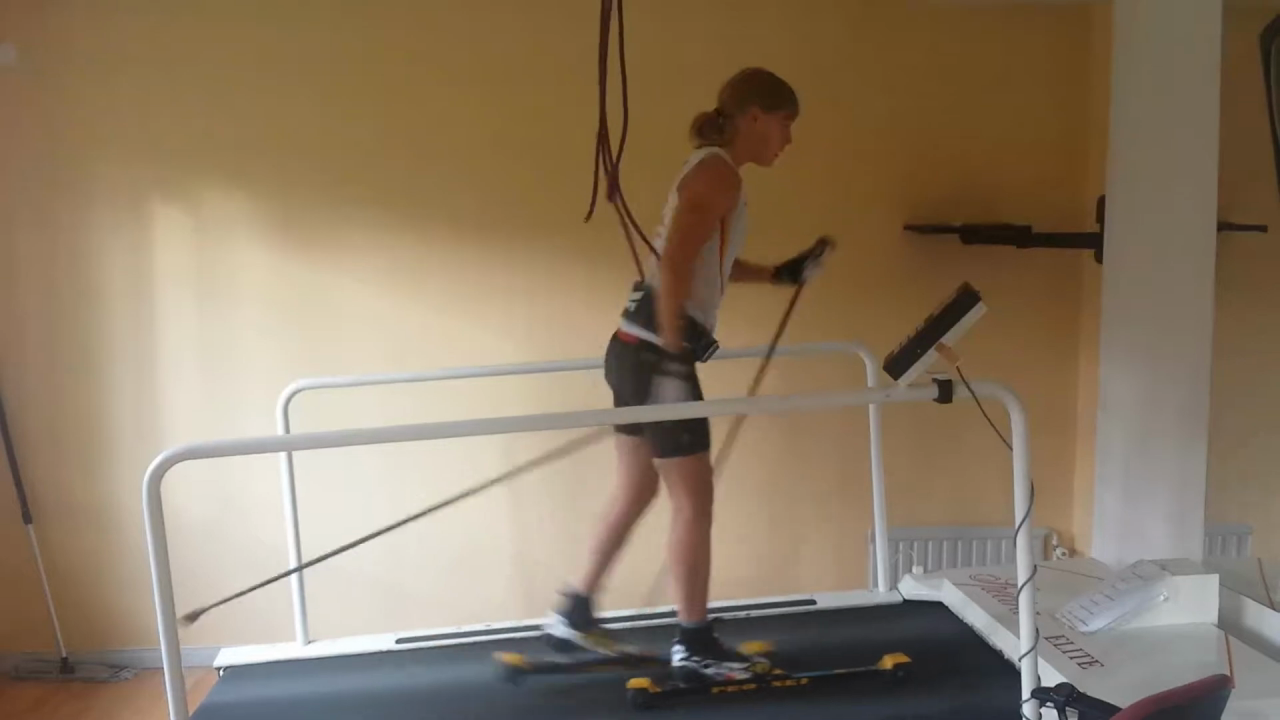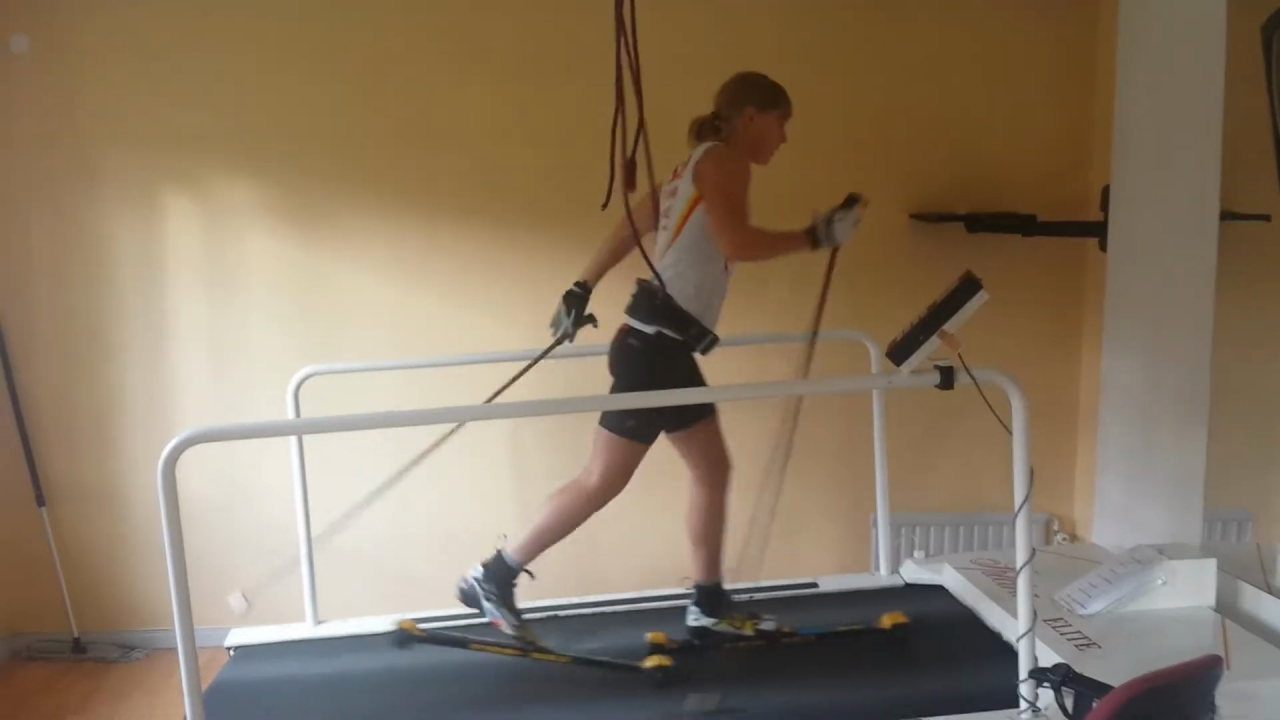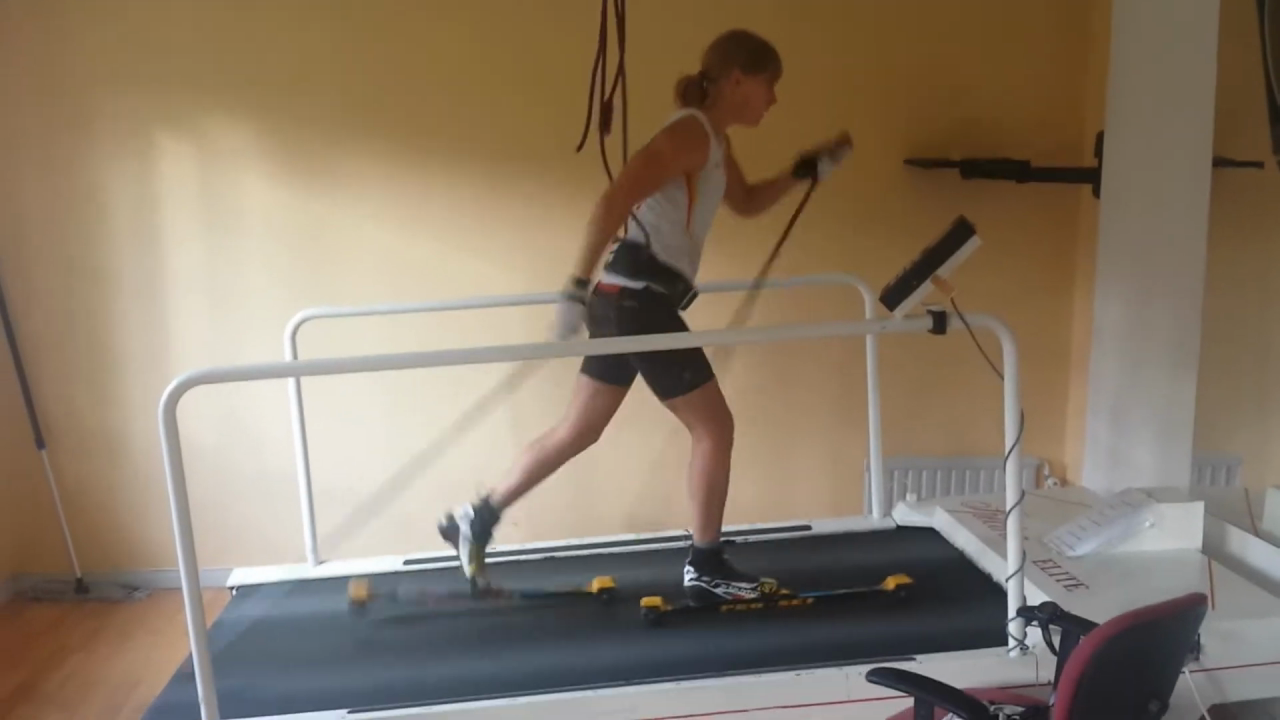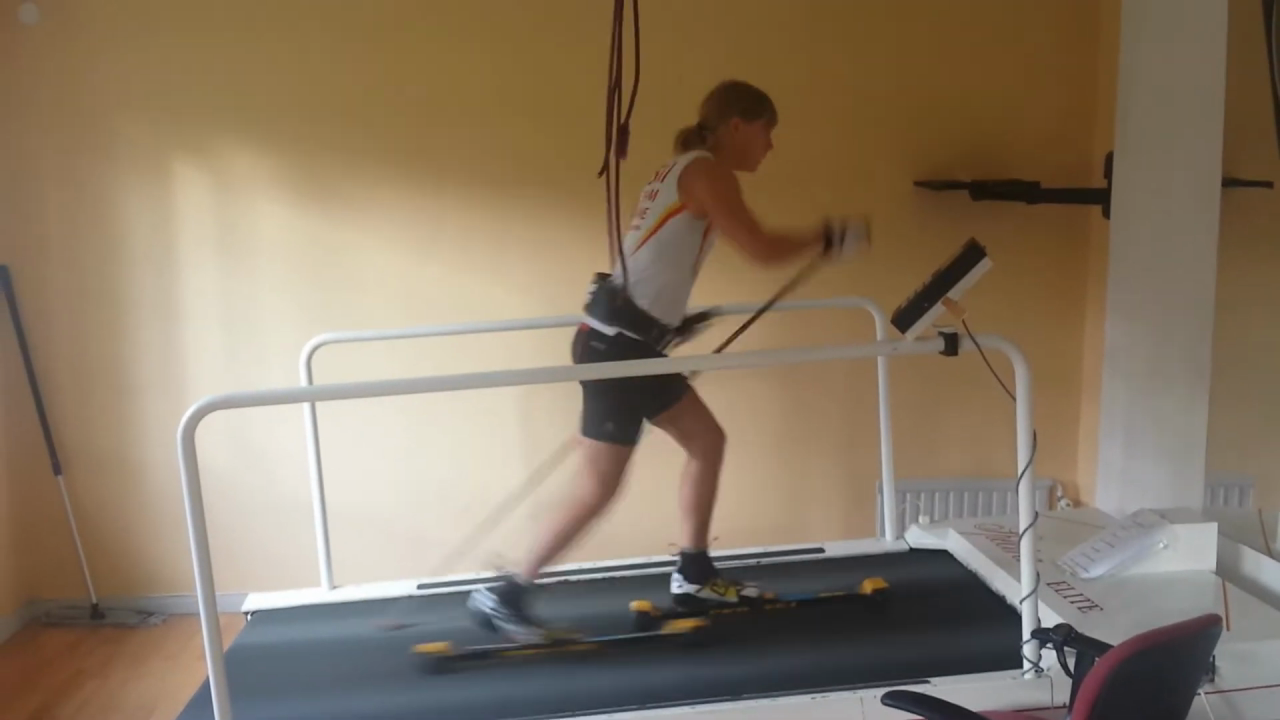
dt=0.5s
person 1, frame 1
left shoulder: (710, 170)
right shoulder: (718, 173)
right elbow: (675, 265)
left wrist: (780, 272)
right wrist: (672, 365)
left hip: (641, 350)
right hip: (653, 354)
left knee: (637, 490)
right knee: (694, 500)
left ankle: (575, 610)
right ankle: (695, 646)
person 1, frame 2
left shoulder: (693, 171)
right shoulder: (722, 161)
left elbow: (628, 230)
right elbow: (738, 245)
left wrist: (579, 291)
right wrist: (816, 235)
left hip: (663, 344)
right hip: (654, 347)
left knee: (712, 469)
right knee: (603, 481)
left ankle: (707, 604)
right ankle: (497, 577)
person 1, frame 3
left shoulder: (711, 139)
right shoulder: (690, 134)
left elbow: (747, 201)
right elbow: (613, 201)
left wrist: (804, 171)
right wrist: (578, 288)
left hip: (628, 299)
right hip: (637, 301)
left knee: (578, 430)
right knee: (714, 429)
left ankle: (477, 518)
right ankle: (705, 566)
person 1, frame 4
left shoulder: (678, 172)
right shoulder: (706, 174)
right elbow: (759, 248)
left wrist: (674, 315)
right wrist: (827, 238)
left hip: (631, 341)
right hip: (617, 344)
left knee: (709, 444)
right knee: (597, 489)
left ankle: (693, 574)
right ankle: (508, 594)
